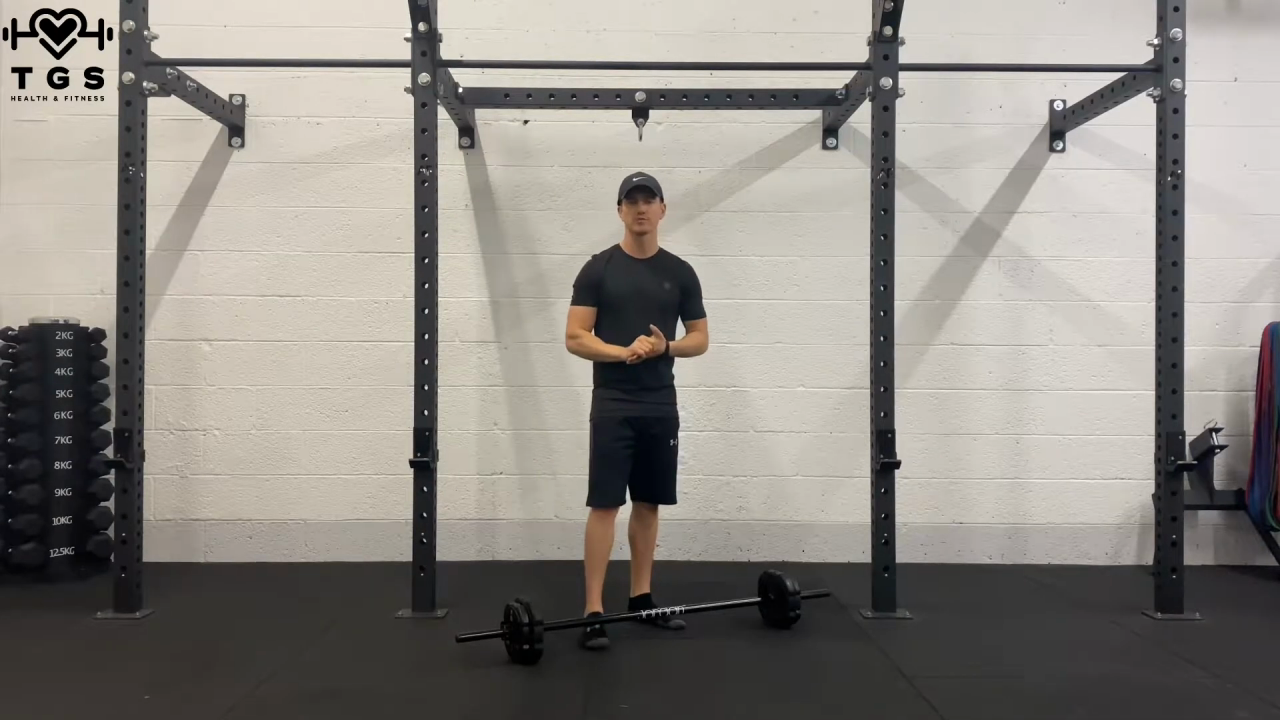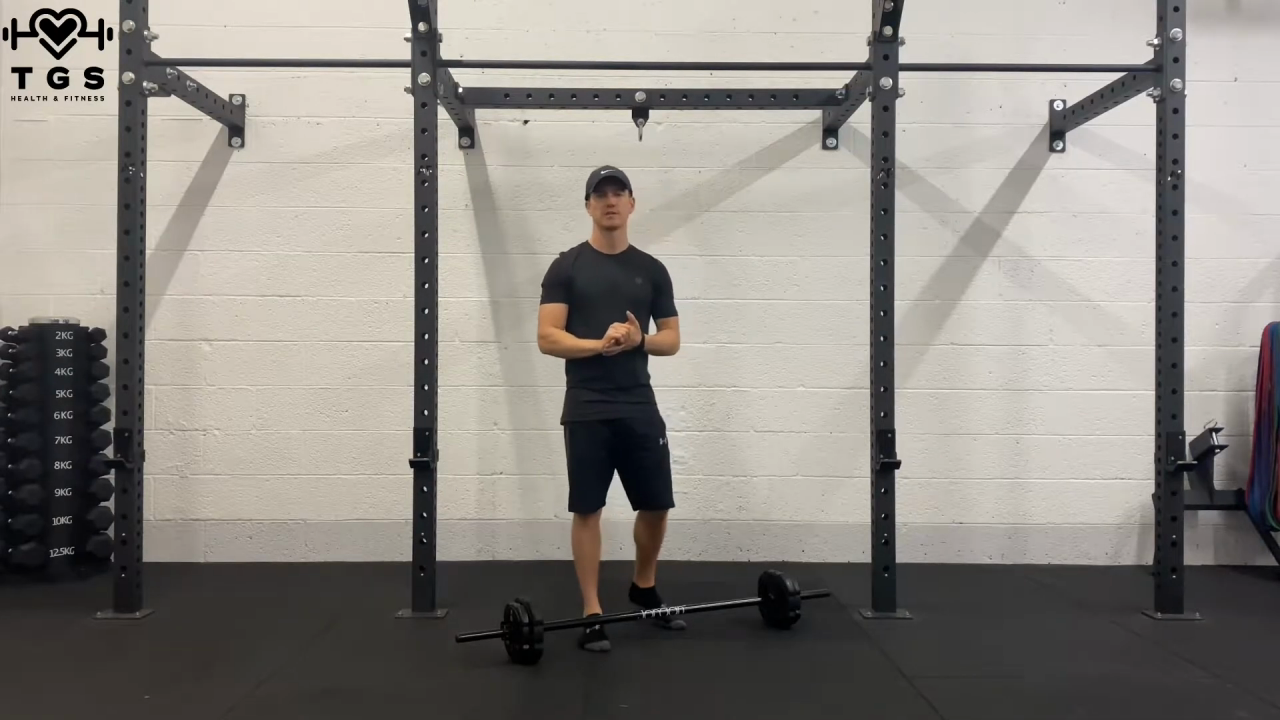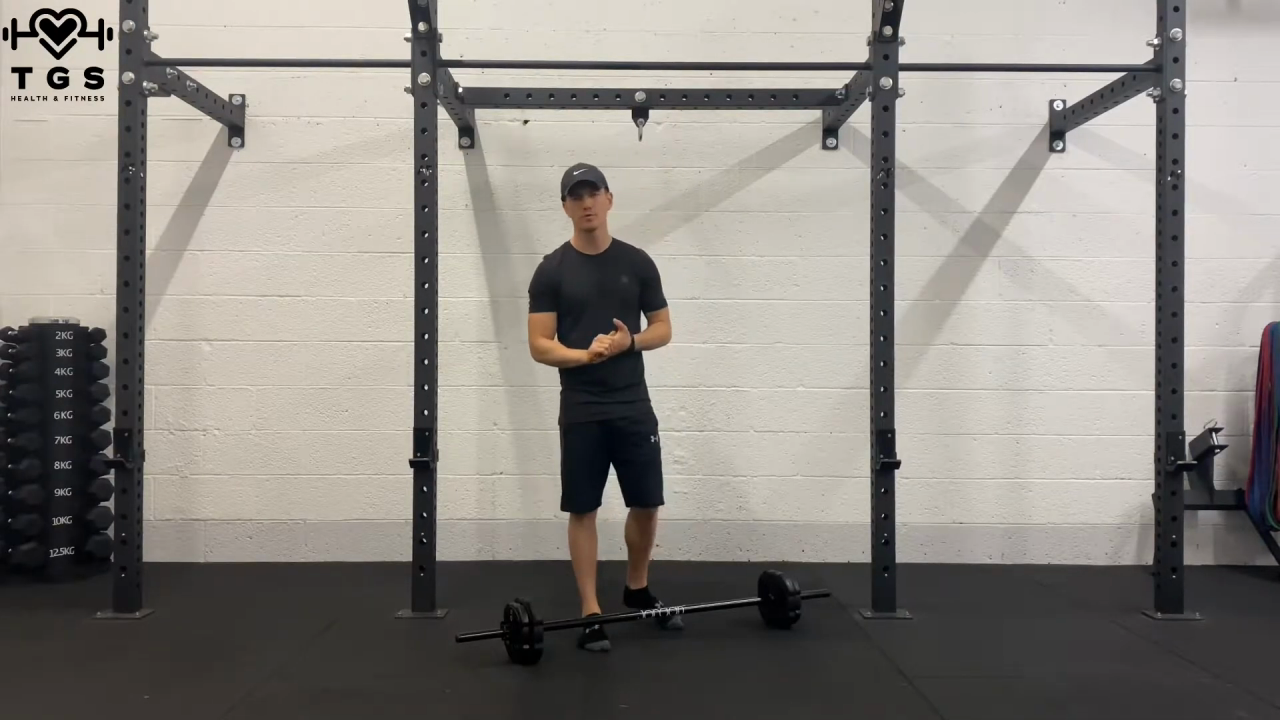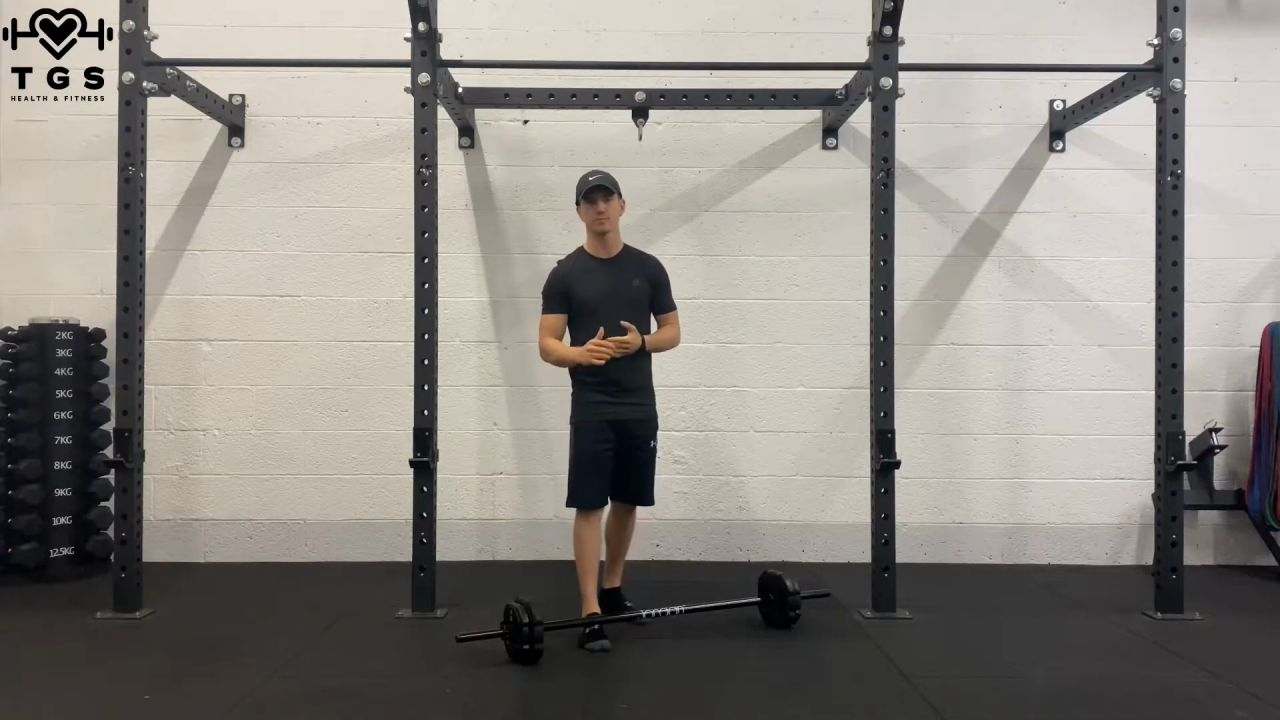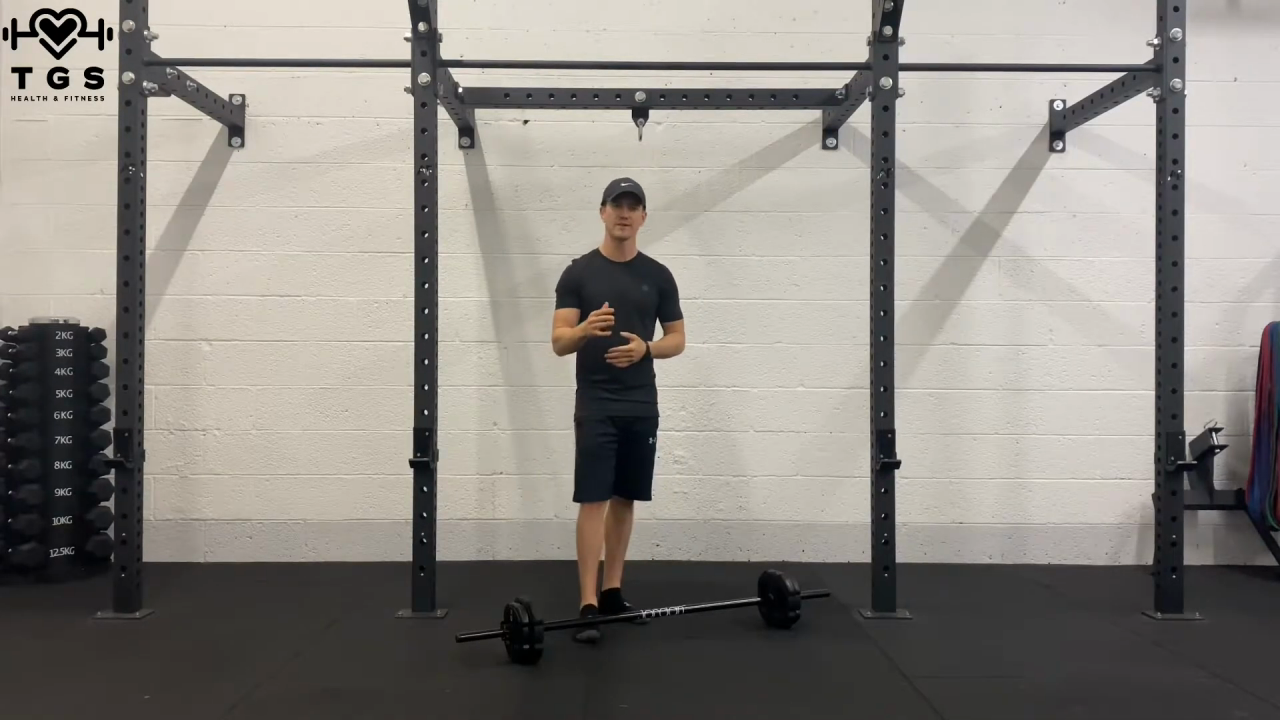
dt=0.5s
person 1, frame 1
left shoulder: (680, 272)
right shoulder: (598, 269)
left elbow: (700, 339)
right elbow: (575, 338)
left wrist: (664, 346)
right wrist: (625, 352)
left hip: (660, 405)
right hip: (612, 405)
left knee: (649, 504)
right knee: (604, 504)
left ankle: (641, 596)
right ankle: (594, 611)
person 1, frame 2
left shoulder: (651, 269)
right shoulder: (567, 266)
left elbow: (671, 340)
right elbow: (547, 338)
left wrist: (638, 339)
right wrist: (599, 343)
left hip: (640, 407)
right hip: (587, 409)
left knee: (656, 505)
right knee: (587, 509)
left ankle: (645, 588)
right ankle: (592, 612)
person 1, frame 3
left shoulder: (637, 262)
right shoulder: (551, 270)
left elbow: (663, 328)
right elbow: (539, 344)
left wrist: (629, 341)
right wrist: (583, 355)
left hip: (633, 405)
right hip: (582, 410)
left knee: (646, 503)
right knee: (583, 510)
left ankle: (637, 589)
right ankle: (591, 612)
person 1, frame 4
left shoulder: (648, 267)
right shoulder: (565, 273)
left elbow: (672, 331)
right elbow: (547, 344)
left wrist: (641, 342)
right wrist: (581, 354)
left hip: (640, 406)
right hip: (592, 408)
left knee: (628, 504)
right knee: (589, 507)
left ankle: (612, 588)
right ankle: (591, 610)
person 1, frame 5
left shoulder: (658, 276)
right shoulder: (578, 272)
left elbow: (677, 339)
right elbow: (559, 342)
left wrist: (645, 348)
right wrist: (586, 329)
left hip: (641, 405)
right hip: (595, 404)
left knee: (624, 499)
right knee: (593, 500)
left ankle: (612, 590)
right ankle: (588, 603)
